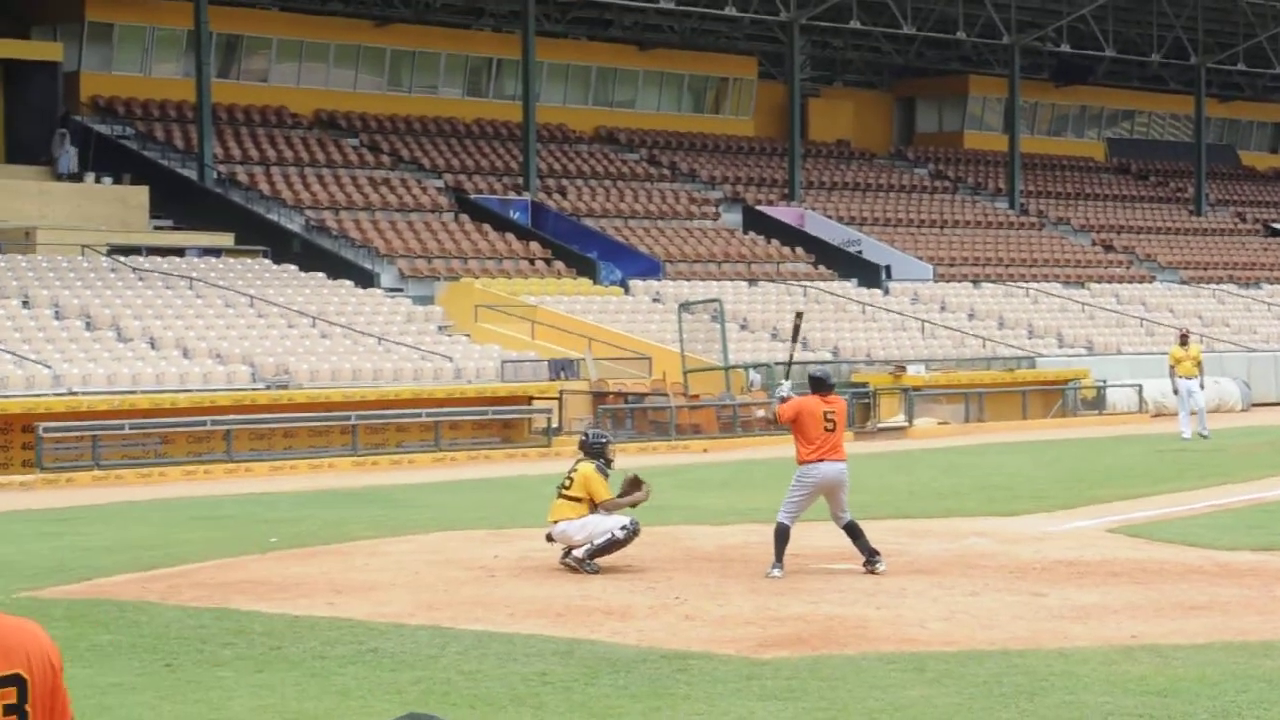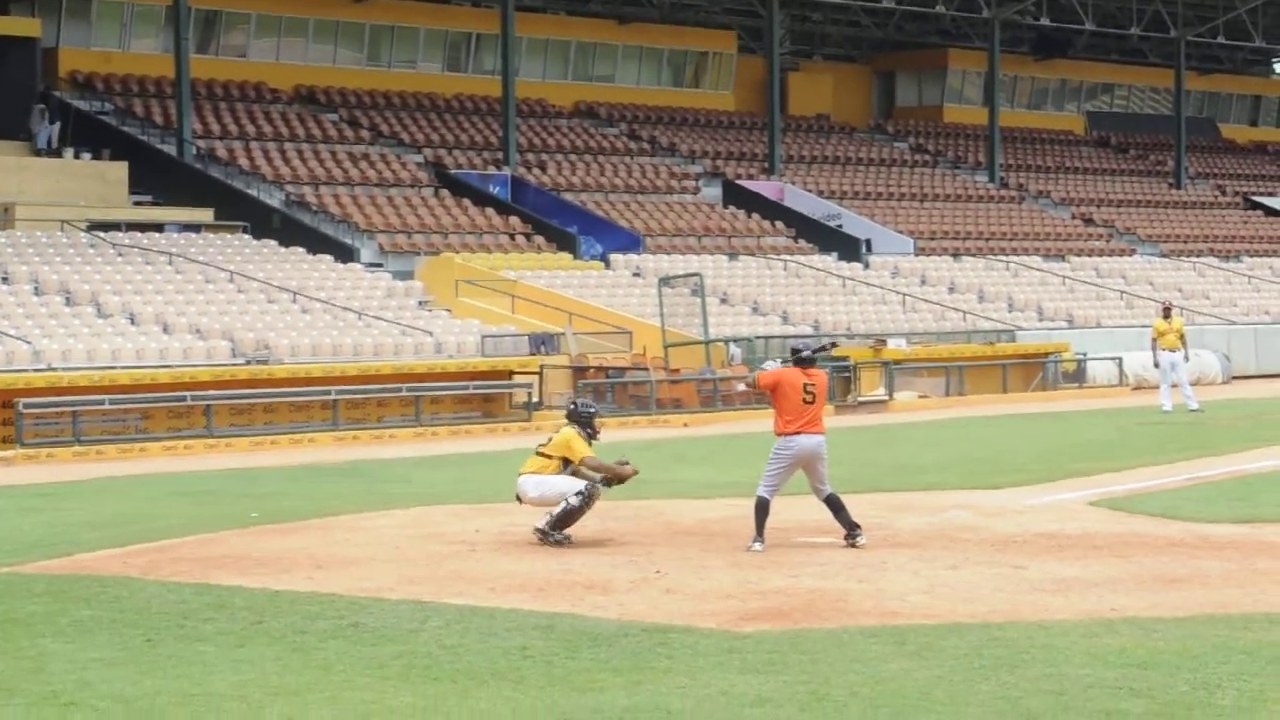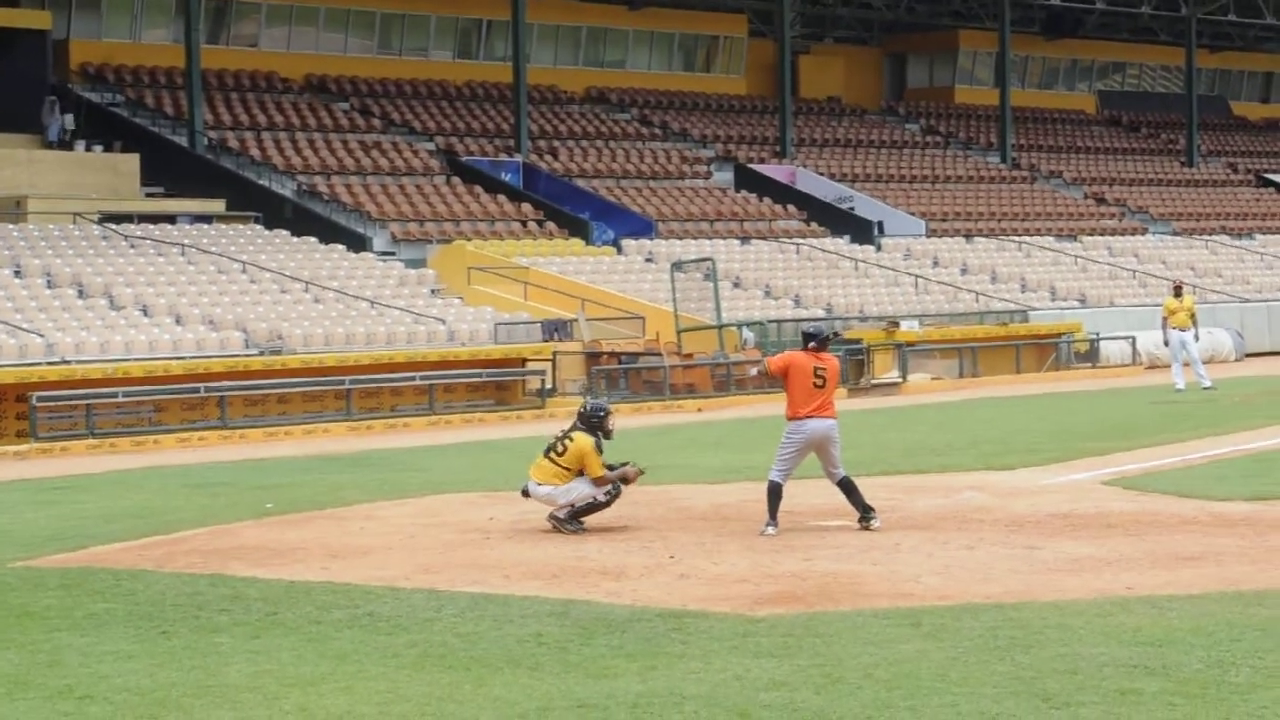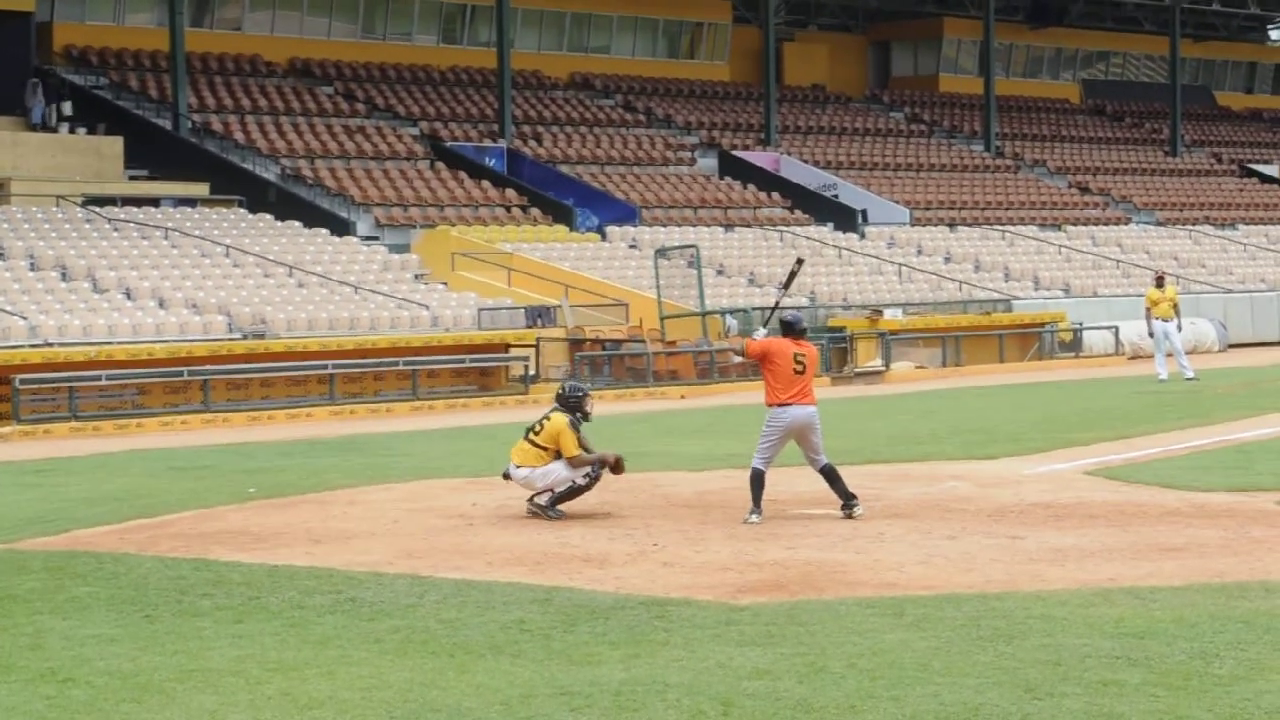
dt=0.7s
person 1, frame 1
left shoulder: (801, 404)
right shoulder: (841, 403)
left elbow: (774, 417)
left wrist: (781, 397)
right wrist: (789, 396)
left hip: (812, 471)
right hip: (839, 469)
left knee: (785, 517)
right knee: (843, 517)
left ankle: (778, 565)
right ankle: (874, 560)
person 1, frame 2
left shoulder: (781, 374)
right shoulder: (822, 377)
left elbow: (750, 382)
left wrist: (766, 370)
left hip: (790, 442)
right hip: (817, 441)
left knee: (765, 490)
right knee: (823, 490)
left ankle: (758, 539)
right ankle: (854, 533)
person 1, frame 3
left shoulder: (792, 359)
right shoulder: (834, 363)
left elbow: (761, 370)
left wrist: (779, 358)
left hip: (801, 427)
right hip: (828, 425)
left knee: (778, 475)
right knee: (837, 473)
left ankle: (772, 523)
right ankle: (868, 516)
person 1, frame 4
left shoulder: (771, 345)
right shoulder: (812, 350)
left elbow: (740, 349)
left wrist: (756, 338)
left hip: (782, 413)
right hip: (809, 412)
left knee: (759, 462)
right knee: (819, 461)
left ankle: (755, 511)
right ankle: (851, 503)
